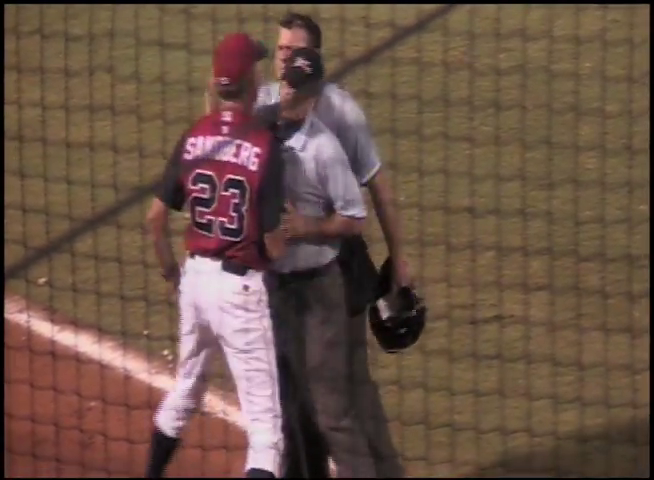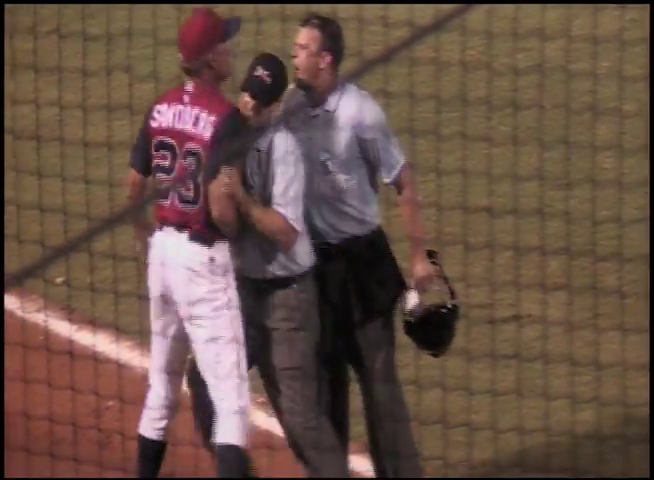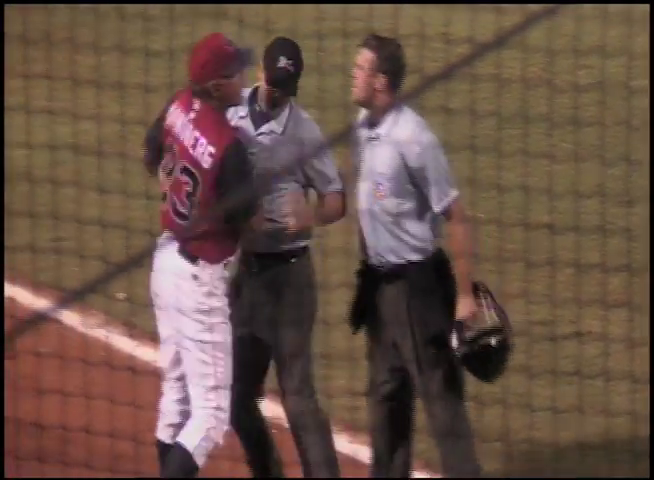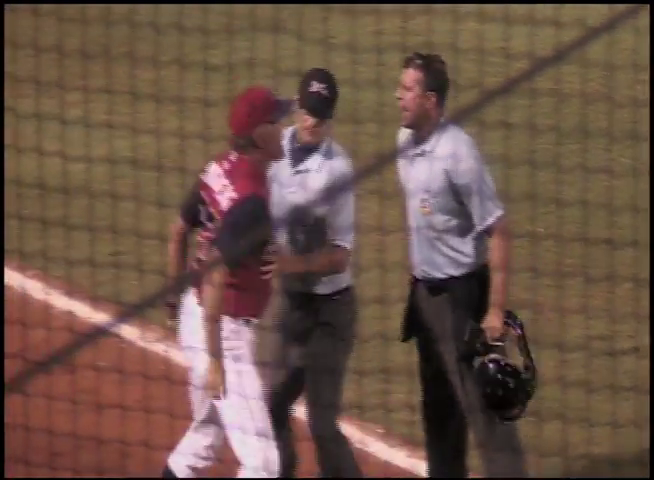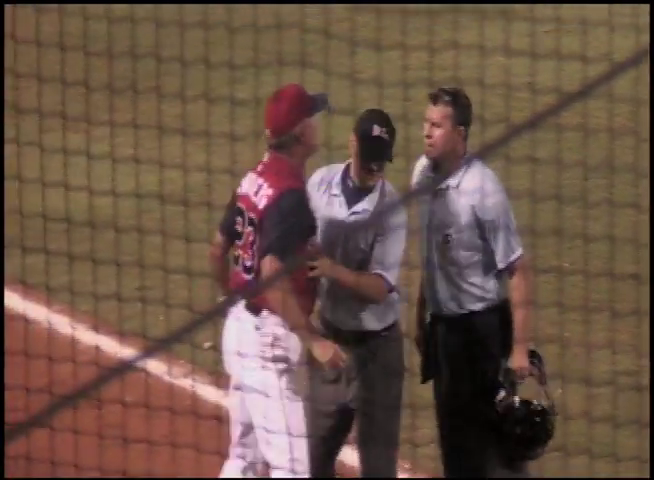
dt=0.3s
person 1, frame 1
left shoulder: (339, 108)
right shoulder: (265, 100)
left elbow: (377, 183)
left wrist: (397, 256)
left hip: (335, 255)
left knee: (352, 370)
person 1, frame 2
left shoulder: (361, 112)
right shoulder: (293, 103)
left elbow: (403, 184)
left wrist: (418, 255)
left hip: (359, 259)
right hip: (312, 259)
left knee: (377, 377)
right knee: (323, 376)
person 1, frame 3
left shoulder: (413, 136)
right shoulder: (363, 125)
left elbow: (454, 214)
left wrist: (465, 293)
left hip: (418, 281)
right hip: (378, 280)
left knee: (441, 395)
right knee: (385, 391)
person 1, frame 4
left shoulder: (457, 154)
right shoulder: (405, 139)
left elbow: (497, 232)
left wrist: (495, 309)
left hip: (462, 294)
right hip: (427, 292)
left knee: (480, 407)
right knee: (437, 406)
person 1, frame 5
left shoulder: (483, 189)
right shoulder: (423, 172)
left elbow: (517, 270)
left wrist: (519, 348)
right wrist: (421, 317)
left hip: (481, 330)
right hip: (443, 328)
left knee: (494, 442)
right knee: (454, 442)
person 2, frame 1
left shoulder: (193, 136)
right shoulder: (265, 146)
left elbow: (155, 218)
right elbow: (276, 246)
left wrist: (171, 272)
left hip: (196, 277)
right hip: (240, 288)
left knee: (185, 388)
right knee: (264, 418)
person 2, frame 2
left shoulder: (157, 108)
right shoulder: (221, 115)
left elbow: (132, 186)
right elbow: (222, 209)
left hip: (161, 252)
right hip: (203, 261)
left knee: (163, 383)
right knee: (230, 394)
person 2, frame 3
left shoulder: (177, 107)
right shoulder: (228, 145)
left elbow: (152, 157)
right elbow: (247, 223)
left hip: (166, 262)
right hip: (198, 277)
left knee: (176, 389)
right knee: (209, 413)
person 2, frame 4
left shoulder: (217, 168)
right shoulder: (251, 200)
left elbow: (177, 234)
right elbow: (213, 279)
left wrist: (176, 299)
right wrist: (214, 359)
left hip: (195, 316)
right hip: (223, 329)
left knee: (204, 434)
person 2, frame 5
left shoulder: (254, 177)
right shoulder: (290, 194)
left elbow: (218, 250)
right elbow: (273, 279)
right wrist: (312, 340)
left hip: (238, 326)
right hip: (267, 337)
person 3, frame 1
left shoulder: (324, 148)
left elbow: (354, 220)
left wrist: (307, 228)
left hip: (315, 287)
right hip: (271, 283)
left knee: (331, 407)
right knee: (283, 407)
person 3, frame 2
left shoulder: (284, 150)
right shoulder: (226, 130)
left elbow: (286, 234)
left wrist: (242, 200)
left hip: (285, 293)
right hip: (242, 289)
left knee: (299, 408)
right knee: (205, 391)
person 3, frame 3
left shoulder: (303, 131)
right shoulder: (230, 112)
left elbow: (337, 202)
left wrist: (308, 217)
left hip: (287, 271)
right hip: (244, 267)
left knee: (297, 395)
right knee: (237, 392)
person 3, frame 4
left shoulder: (338, 169)
right shoulder: (277, 146)
left elbow: (339, 255)
right elbow: (264, 207)
left wrist: (296, 262)
left hip: (329, 307)
right hip: (291, 299)
left knee: (321, 419)
right knee: (275, 402)
person 3, frame 5
left shoulder: (391, 209)
right shoulder: (320, 182)
left elbow: (380, 287)
left wrist: (335, 271)
left hip: (377, 344)
right hip: (330, 337)
right knee: (317, 449)
